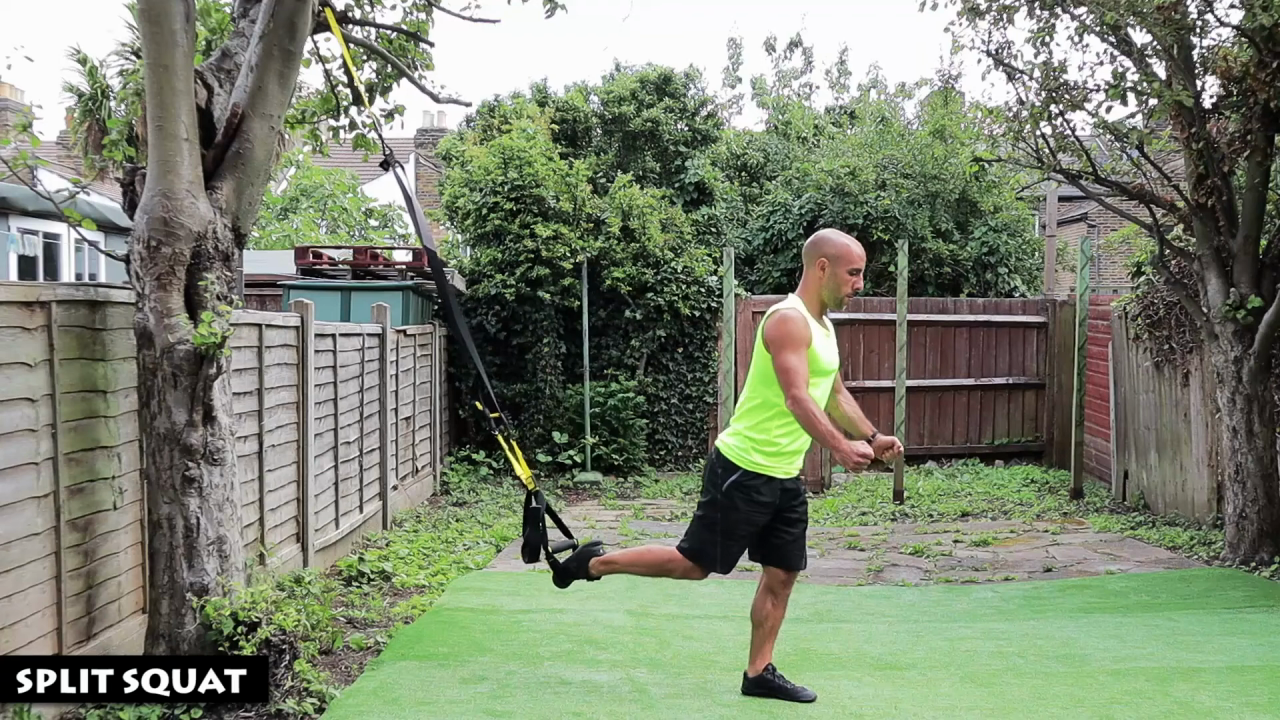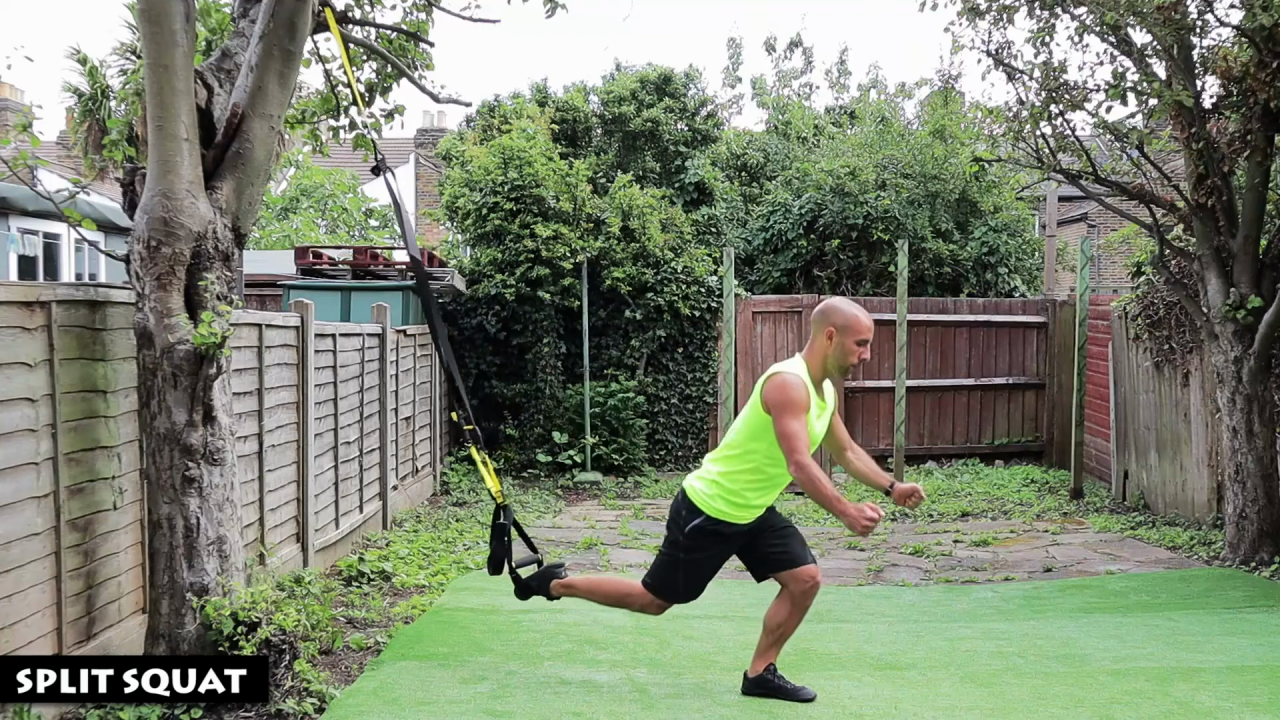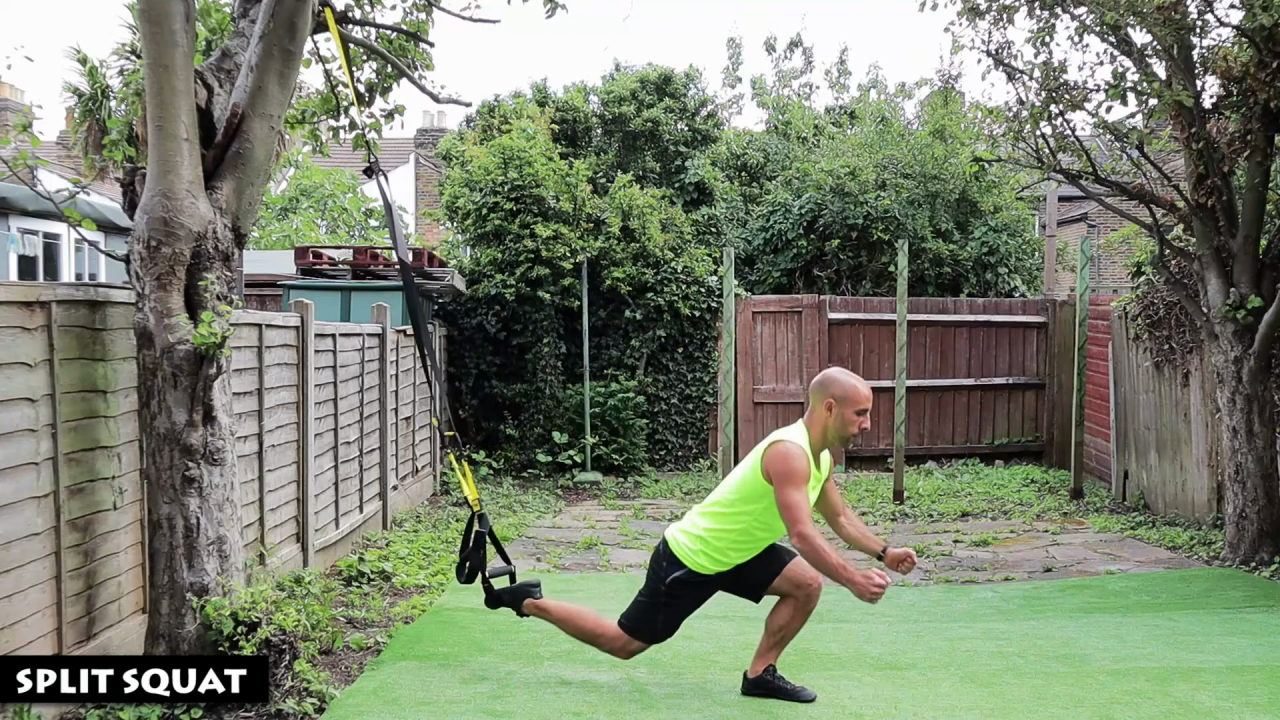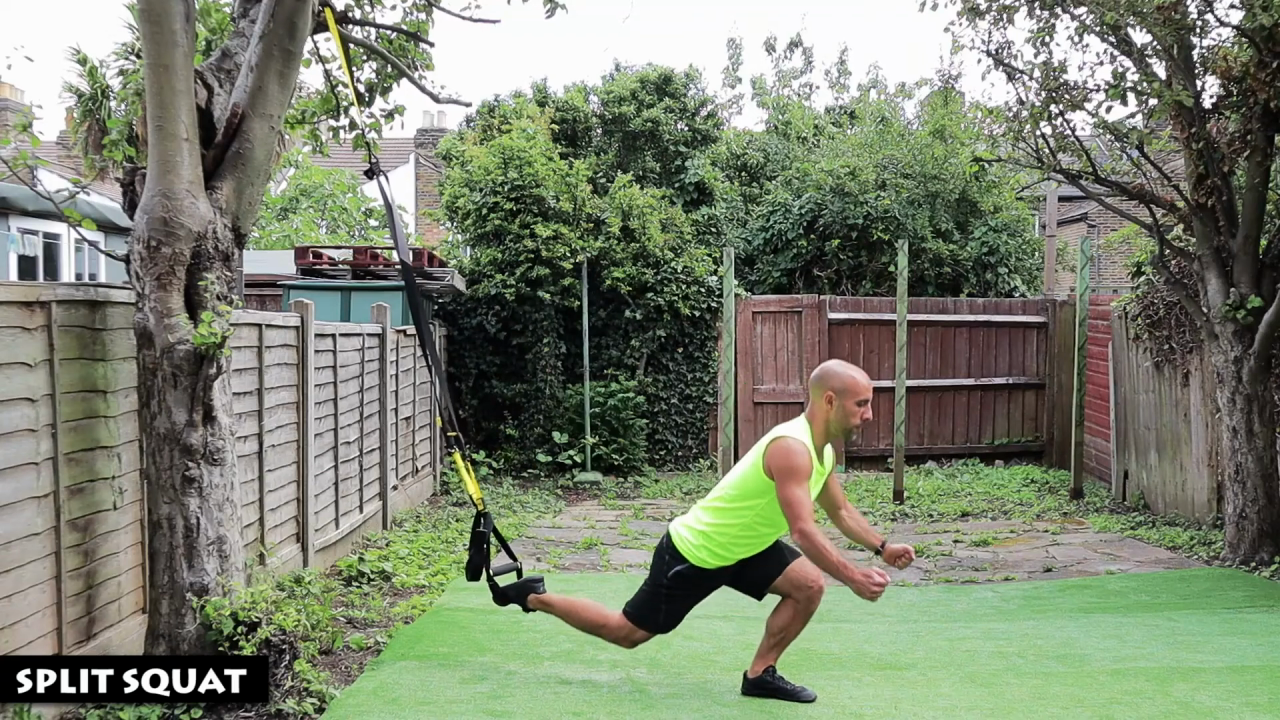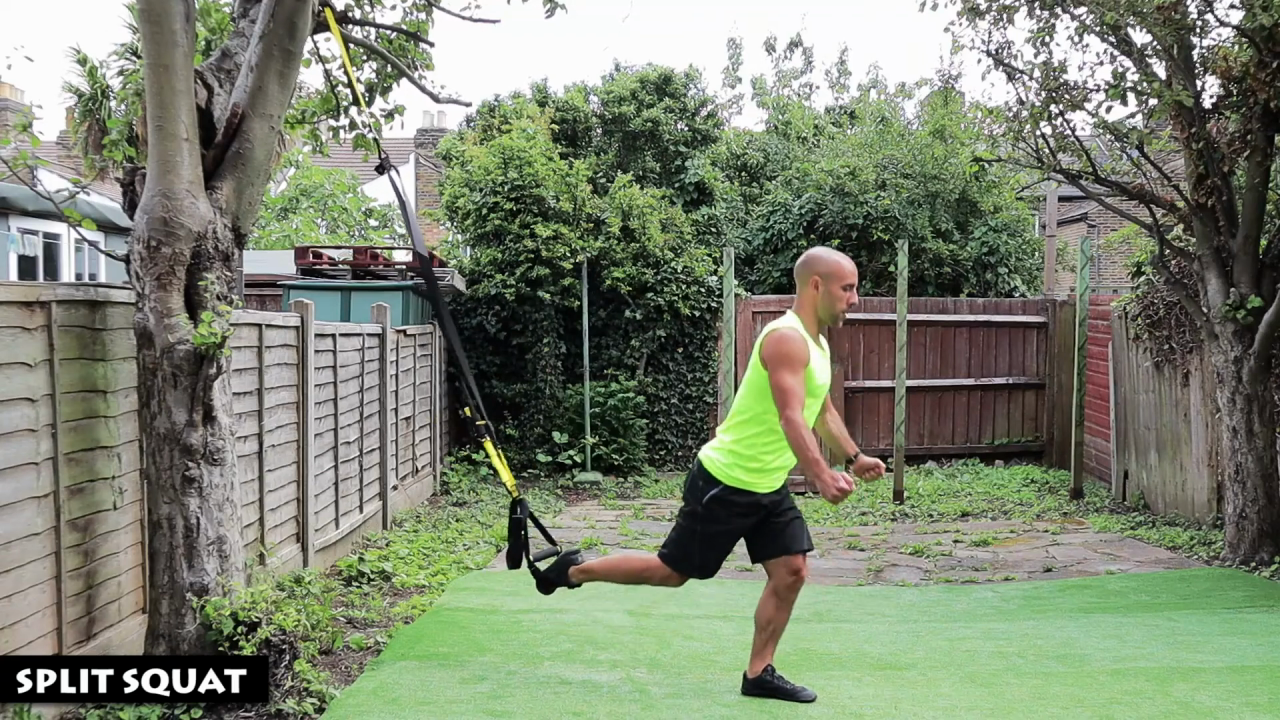
dt=0.5s
person 1, frame 1
left shoulder: (822, 325)
right shoulder: (788, 319)
left elbow: (836, 395)
right elbow: (796, 398)
left wrist: (873, 436)
right wrist: (841, 447)
left hip: (783, 475)
right hip: (743, 470)
left knee: (782, 574)
right knee: (691, 563)
left ankle: (759, 673)
right ankle: (593, 562)
person 1, frame 2
left shoulder: (825, 389)
right shoulder: (788, 383)
left elbow: (847, 452)
right elbow: (799, 464)
left wrist: (892, 487)
right wrist: (847, 512)
left hip: (752, 510)
right hip: (709, 510)
left knee: (805, 579)
right knee: (652, 599)
left ankle: (759, 674)
right ankle: (556, 582)
person 1, frame 3
left shoulder: (819, 454)
right shoulder: (790, 453)
left elbow: (840, 518)
right elbow: (802, 535)
left wrist: (884, 552)
right wrist: (855, 580)
left hip: (730, 554)
right hip: (691, 560)
left knee: (807, 585)
right knee: (623, 642)
left ankle: (759, 674)
right ankle: (530, 601)
person 1, frame 4
left shoulder: (821, 449)
right shoulder: (792, 448)
left elbow: (840, 510)
right elbow: (804, 531)
left wrist: (882, 548)
right wrist: (854, 578)
left hip: (737, 548)
right hip: (694, 554)
left knee: (808, 586)
right knee: (627, 631)
left ankle: (760, 674)
right ankle: (534, 596)
person 1, frame 5
left shoulder: (815, 341)
right shoulder: (785, 337)
left elbow: (822, 408)
right elbow: (791, 418)
left wrist: (855, 456)
right wrist: (823, 477)
left hip: (767, 485)
right hip: (724, 482)
left knee: (791, 570)
right knee: (670, 570)
left ankle: (759, 674)
right ankle: (572, 569)
